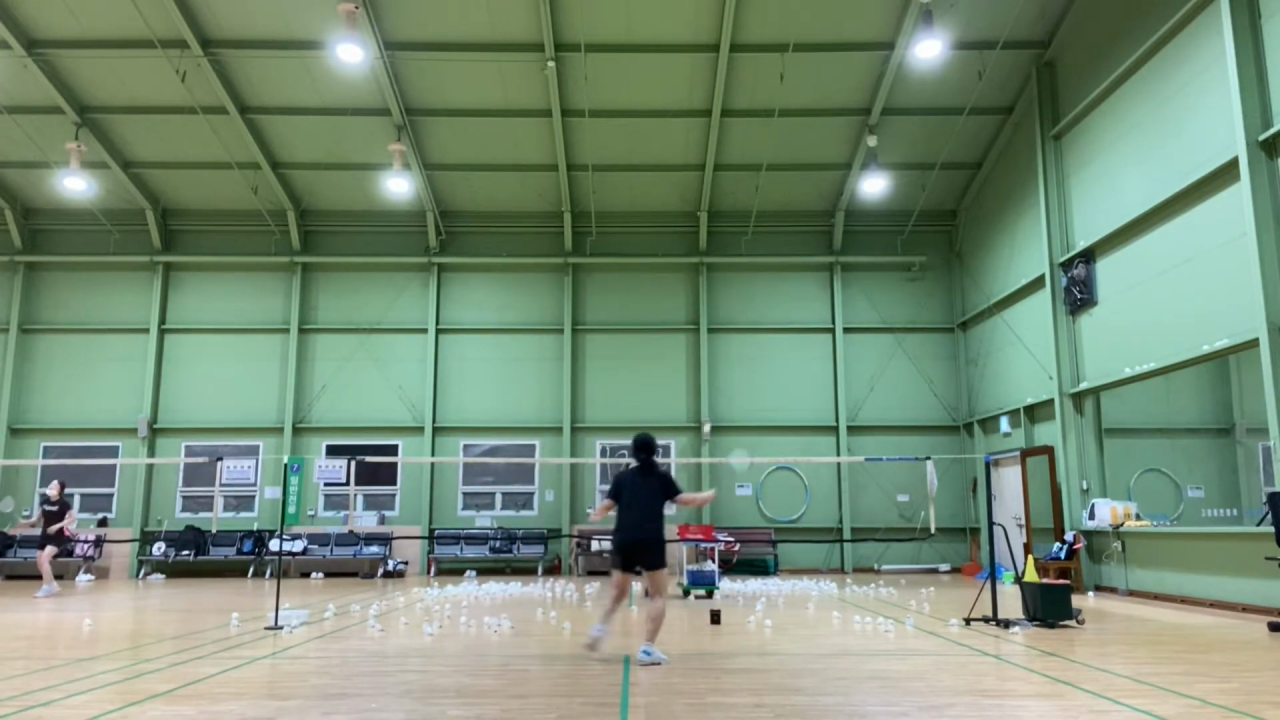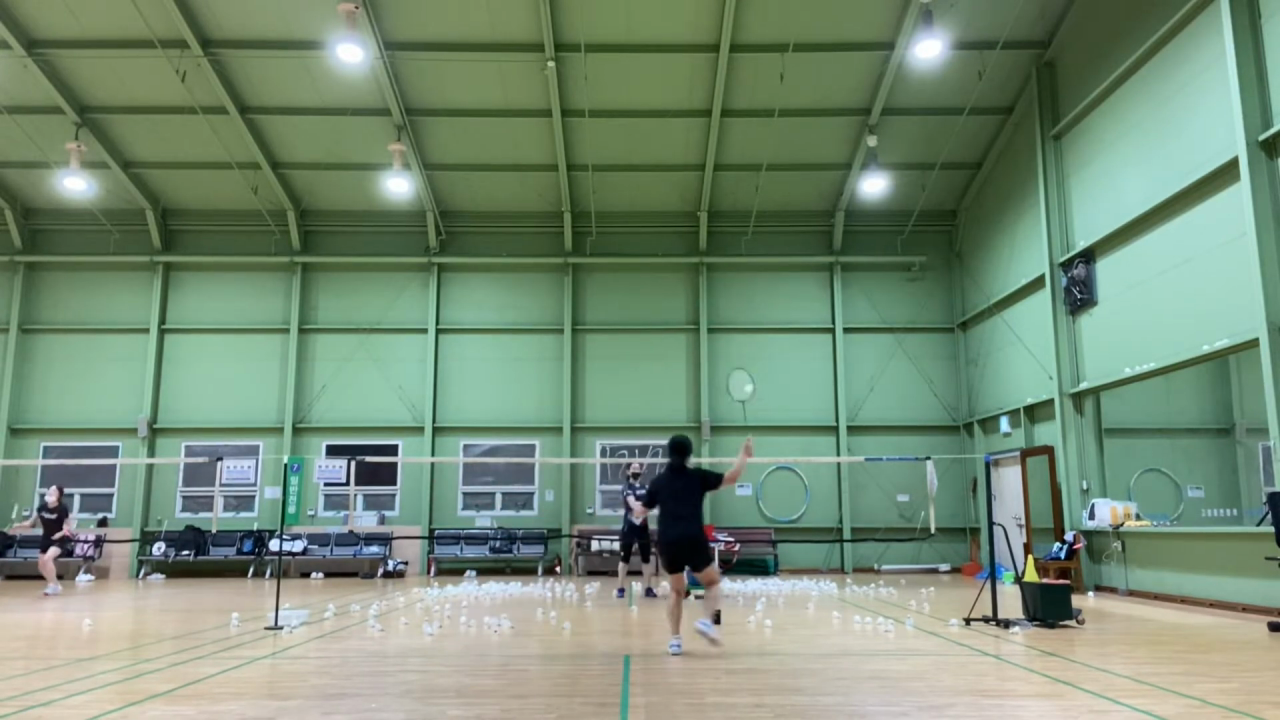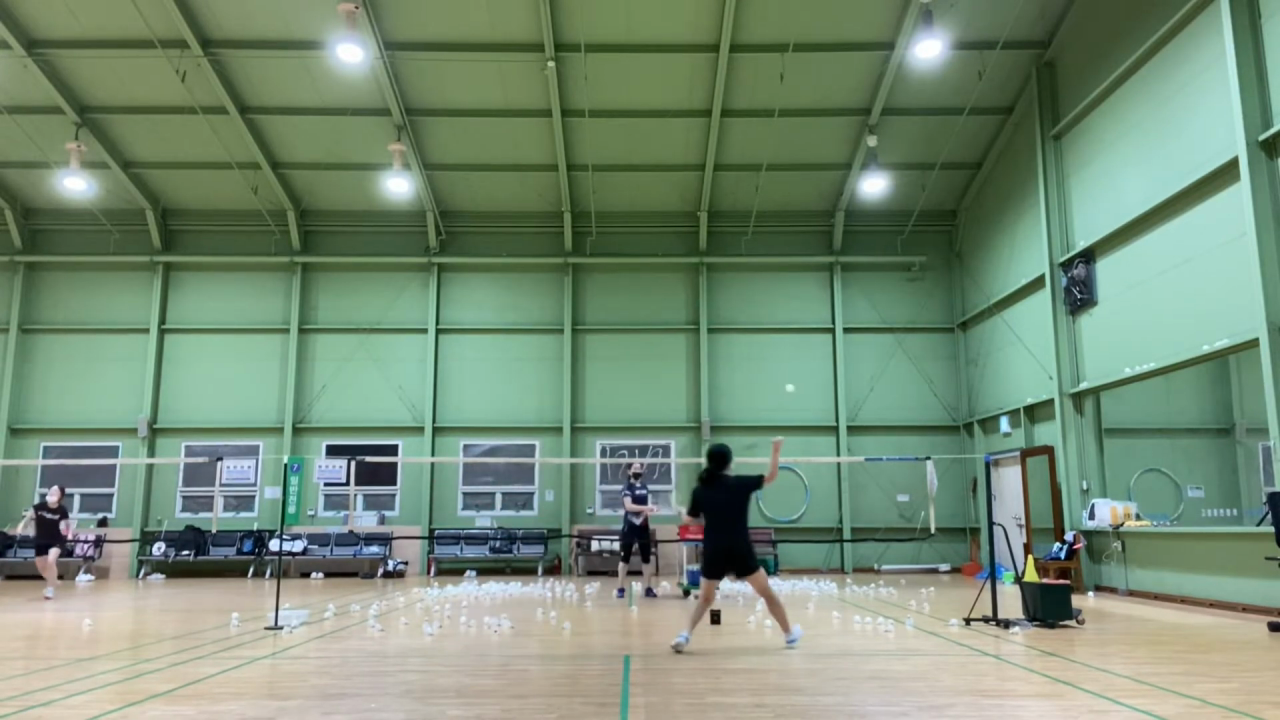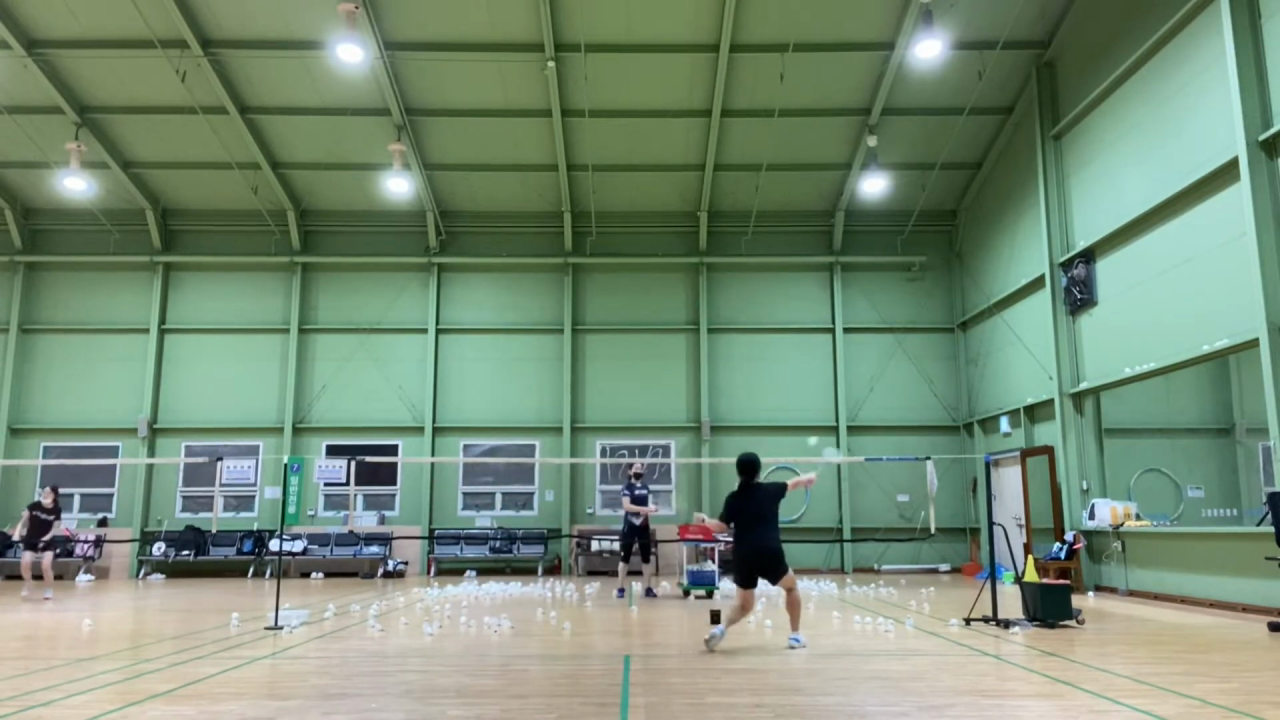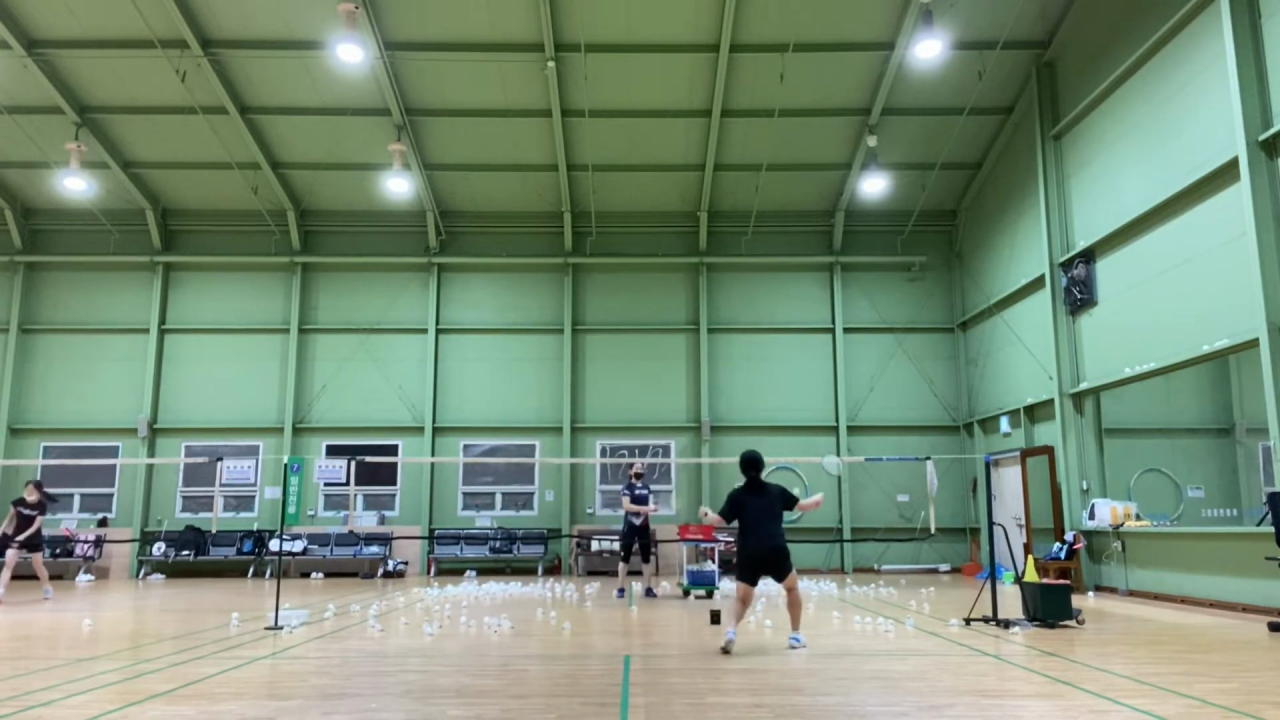
dt=0.2s
person 1, frame 1
left shoulder: (621, 477)
right shoulder: (661, 477)
left elbow: (606, 506)
right elbow: (683, 500)
left wrist: (596, 515)
right wrist: (707, 496)
left hip: (623, 540)
right hip: (651, 541)
left knee: (618, 594)
right knee: (657, 595)
left ankle: (600, 629)
right ankle: (648, 648)
person 1, frame 2
left shoulder: (659, 481)
right shoulder: (698, 476)
left elbow: (643, 511)
right elbow: (731, 477)
left wrist: (638, 515)
right wrist: (744, 454)
left hip: (667, 542)
right hip: (693, 540)
left knee: (677, 592)
right knee: (714, 583)
left ankle: (675, 640)
right ankle: (706, 622)
person 1, frame 3
left shoulder: (700, 490)
right shoulder: (740, 483)
left elbow: (689, 520)
right elbow: (770, 477)
left wrist: (694, 514)
right wrist: (776, 452)
left hip: (713, 552)
right hip: (740, 550)
left knee: (705, 598)
right knee: (766, 591)
left ankle: (686, 635)
right ankle: (789, 633)
person 1, frame 4
left shoulder: (734, 498)
right shoulder: (771, 490)
left elbow: (720, 527)
right elbow: (792, 483)
left wrist: (703, 519)
right wrist: (807, 479)
left hip: (743, 557)
right hip: (770, 554)
left knee: (744, 606)
right knee: (791, 588)
left ankle: (721, 629)
right ankle: (795, 635)
person 1, frame 5
left shoulder: (737, 495)
right shoulder: (777, 491)
left elbow: (718, 521)
right elbow: (803, 506)
left wrist: (706, 513)
right wrist: (817, 499)
left hip: (748, 554)
right hip: (776, 551)
left knee: (742, 600)
right knee: (792, 588)
left ankle: (732, 630)
right ankle: (795, 635)
